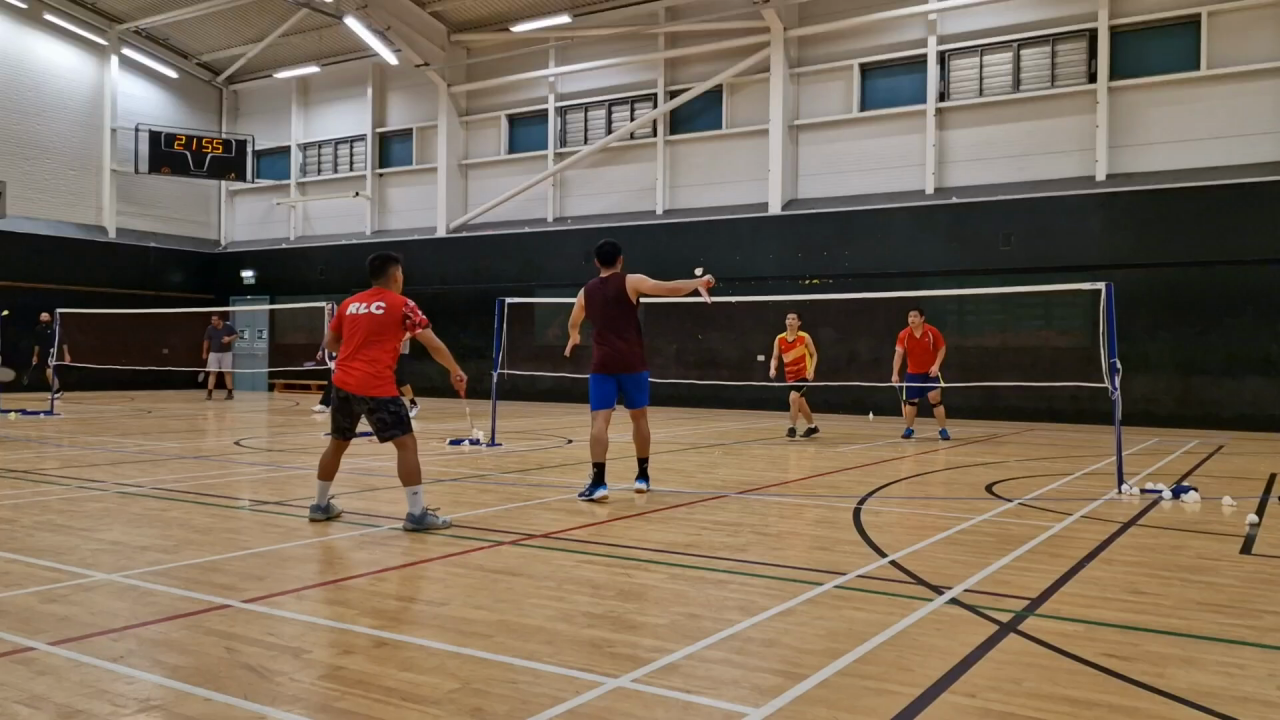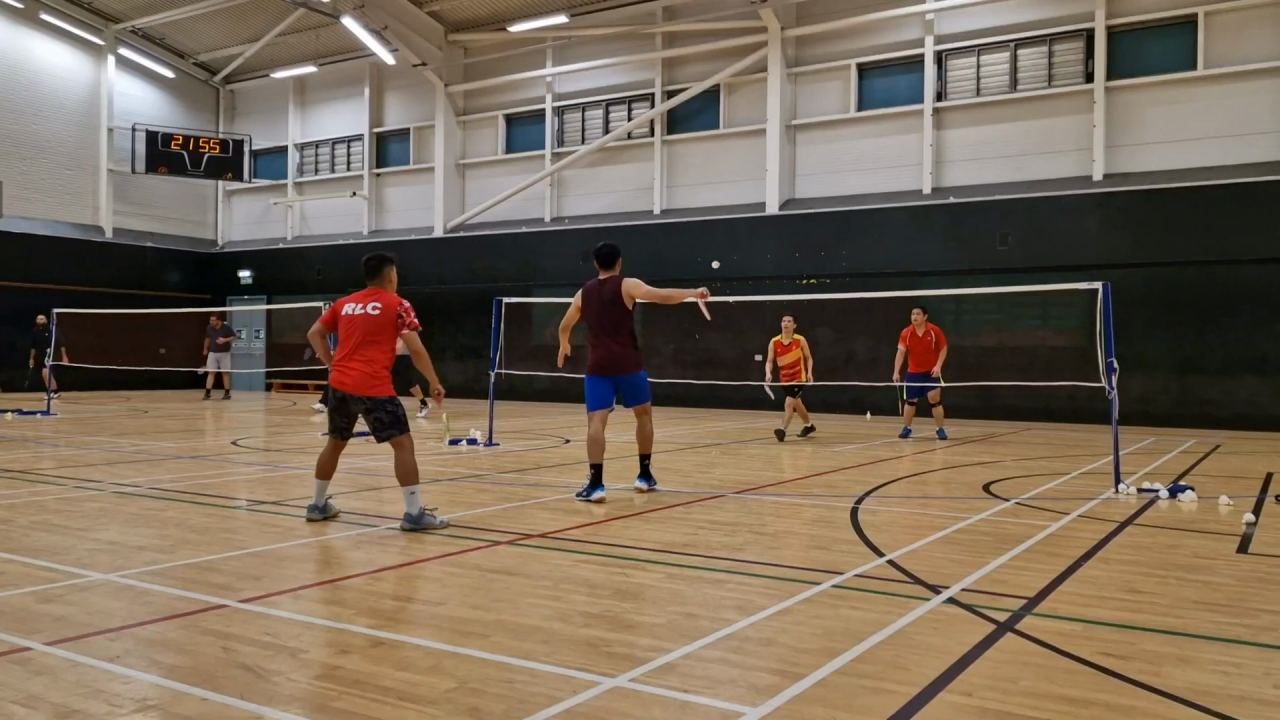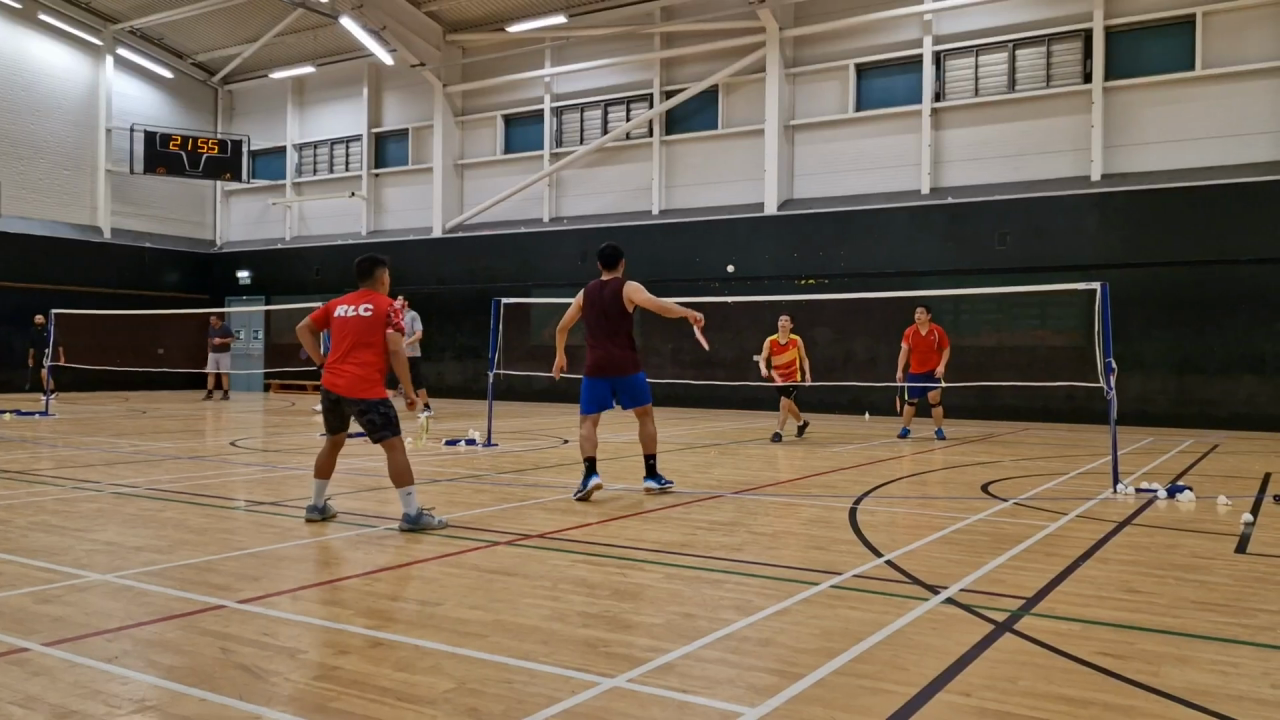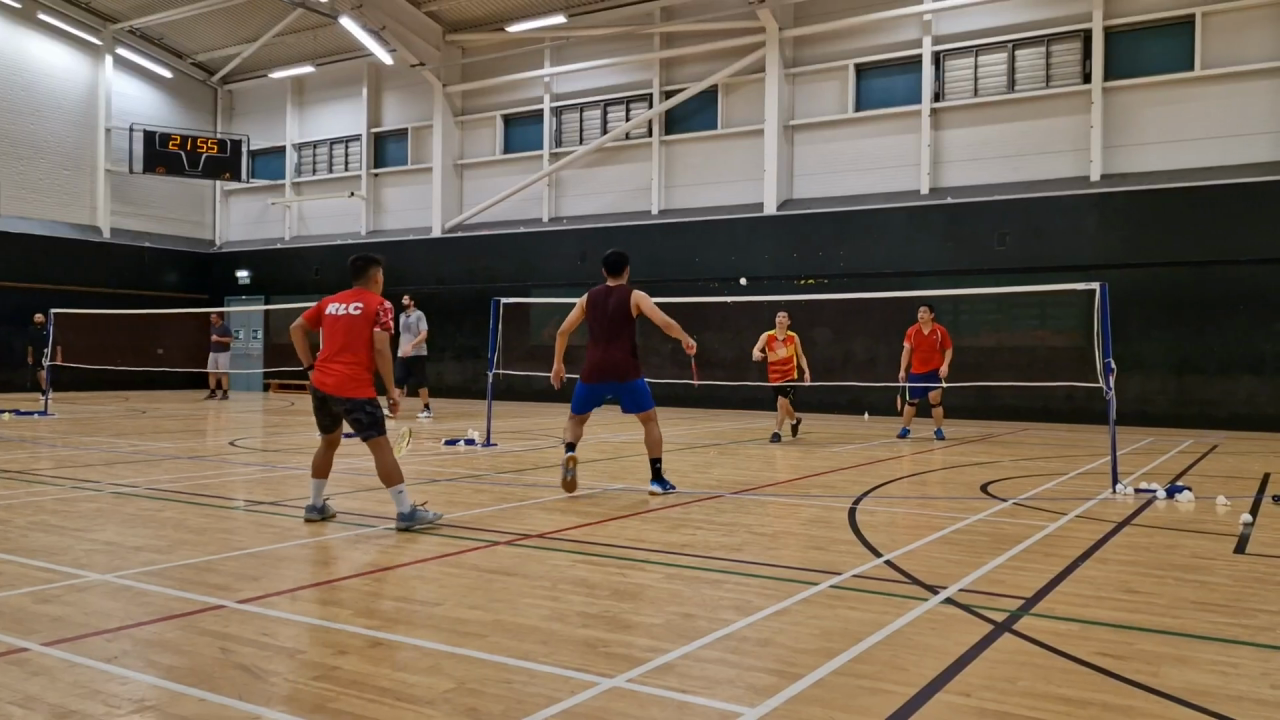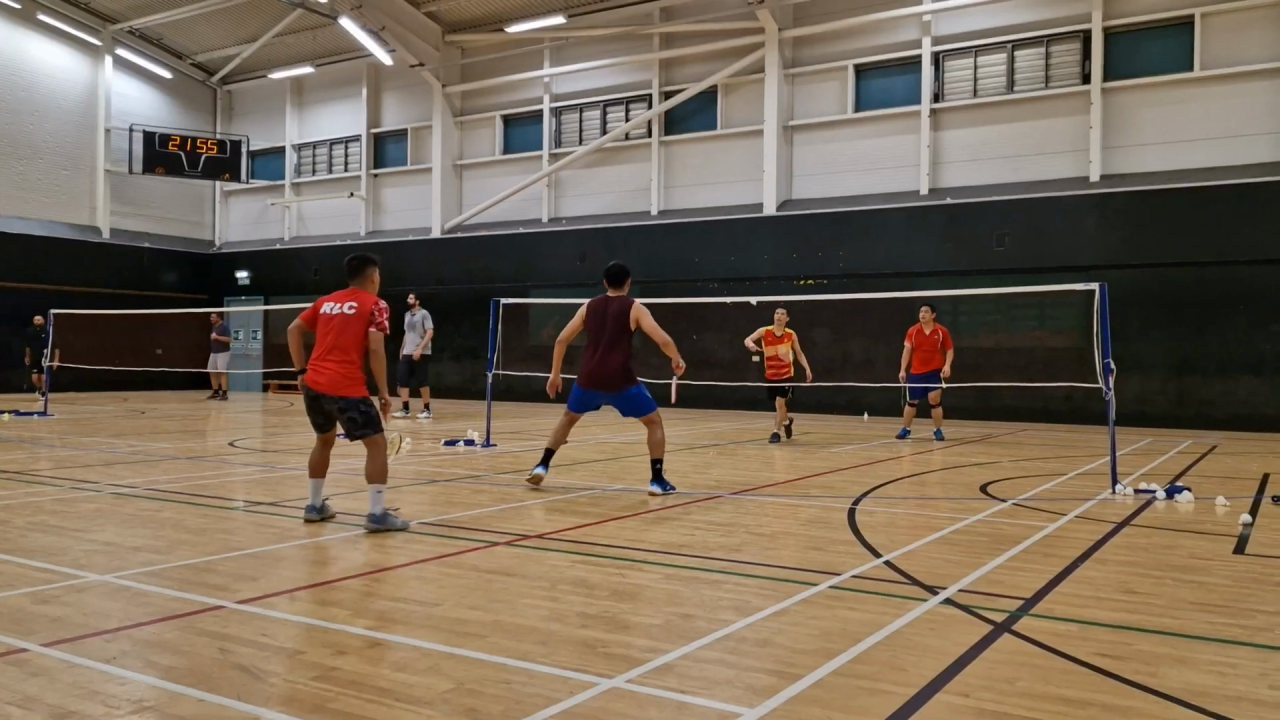
dt=0.1s
person 1, frame 1
left shoulder: (349, 303)
right shoulder: (402, 305)
left elbow: (329, 340)
right elbow: (432, 343)
right wrist: (456, 372)
left hip: (342, 385)
right hip: (377, 388)
left knee: (337, 444)
right knee: (406, 445)
left ankle: (320, 504)
right ankle: (417, 514)
person 1, frame 2
left shoulder: (344, 304)
right shoulder: (397, 305)
left elbow: (314, 334)
right elbow: (415, 348)
right wrist: (434, 382)
left hip: (340, 384)
right hip: (374, 388)
left knee: (335, 443)
right knee: (403, 445)
left ankle: (318, 504)
right ankle: (415, 513)
person 1, frame 3
left shoulder: (338, 304)
right shoulder: (389, 306)
left elbow: (303, 329)
right elbow: (396, 351)
left wrist: (323, 366)
right wrist: (408, 390)
left hip: (332, 386)
right hip: (366, 390)
left knee: (333, 443)
right knee: (395, 447)
left ankle: (317, 505)
right ankle: (413, 513)
person 1, frame 4
left shoulder: (329, 302)
right shoulder: (379, 305)
left elbow: (296, 329)
right elbow: (381, 349)
left wrist: (310, 367)
right wrist: (391, 391)
left hip: (321, 385)
right hip: (354, 389)
left knee: (329, 442)
right knee: (381, 447)
left ankle: (316, 505)
right ankle: (406, 511)
person 1, frame 5
left shoulder: (326, 302)
right shoulder: (375, 305)
left elbow: (293, 331)
right elbow: (376, 350)
left wrist: (302, 372)
right wrist: (384, 392)
left hip: (314, 384)
right hip: (346, 388)
left knee: (325, 441)
right knee: (378, 444)
left ankle: (315, 505)
right ankle: (377, 512)
person 2, frame 1
left shoulder: (586, 291)
right shoulder: (631, 281)
left elbow: (573, 323)
right elbow: (668, 289)
left wrist: (573, 338)
right wrist: (699, 282)
left hip: (603, 365)
right hip: (632, 363)
left knee: (600, 421)
right knee: (639, 418)
left ankle: (598, 482)
right ankle: (642, 476)
person 2, frame 2
left shoulder: (584, 292)
right shoulder: (627, 285)
left elbow: (564, 327)
right elbow: (661, 297)
left wrist: (563, 346)
right wrist: (694, 292)
left hip: (598, 366)
right hip: (628, 364)
left knee: (597, 422)
right knee: (644, 415)
left ankle: (596, 483)
right ankle: (644, 475)
person 2, frame 3
left shoulder: (586, 293)
right shoulder: (629, 288)
left elbow: (562, 328)
right elbow: (663, 307)
left wrist: (560, 356)
right wrist: (691, 314)
left hip: (596, 368)
right hip: (625, 366)
left knee: (588, 423)
right knee: (646, 416)
left ankle: (590, 474)
right ankle: (652, 475)
person 2, frame 4
left shoulder: (589, 297)
right shoulder: (635, 296)
left elbow: (563, 331)
right elbow: (666, 323)
left wrist: (558, 364)
right wrist: (686, 338)
left hip: (593, 372)
right hip: (625, 372)
left knee: (575, 420)
right knee: (650, 421)
left ankle: (570, 455)
right ankle: (657, 479)
person 2, frame 5
left shoulder: (589, 306)
right shoulder: (635, 308)
left elbow: (562, 340)
right elbow: (663, 340)
left wrist: (555, 373)
right wrist: (677, 359)
left hip: (589, 379)
right hip: (620, 380)
left knee: (568, 419)
right knee: (654, 423)
left ankle: (542, 465)
right ankle: (658, 480)
